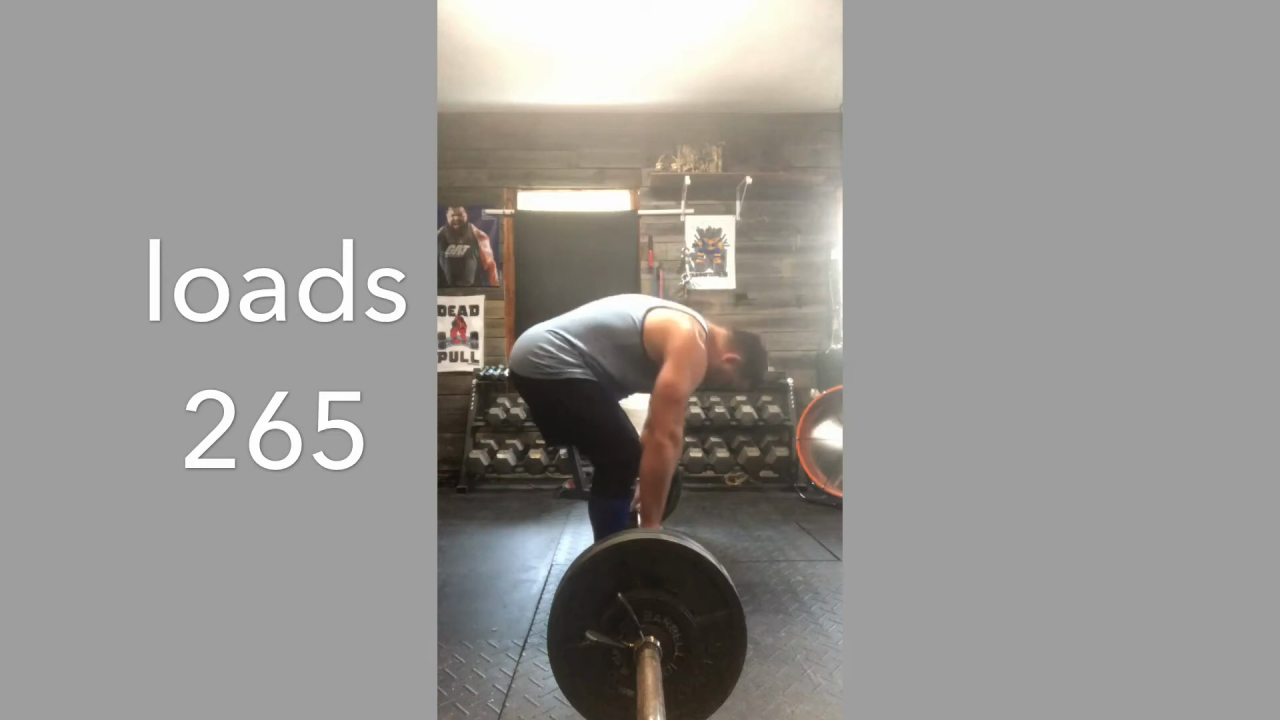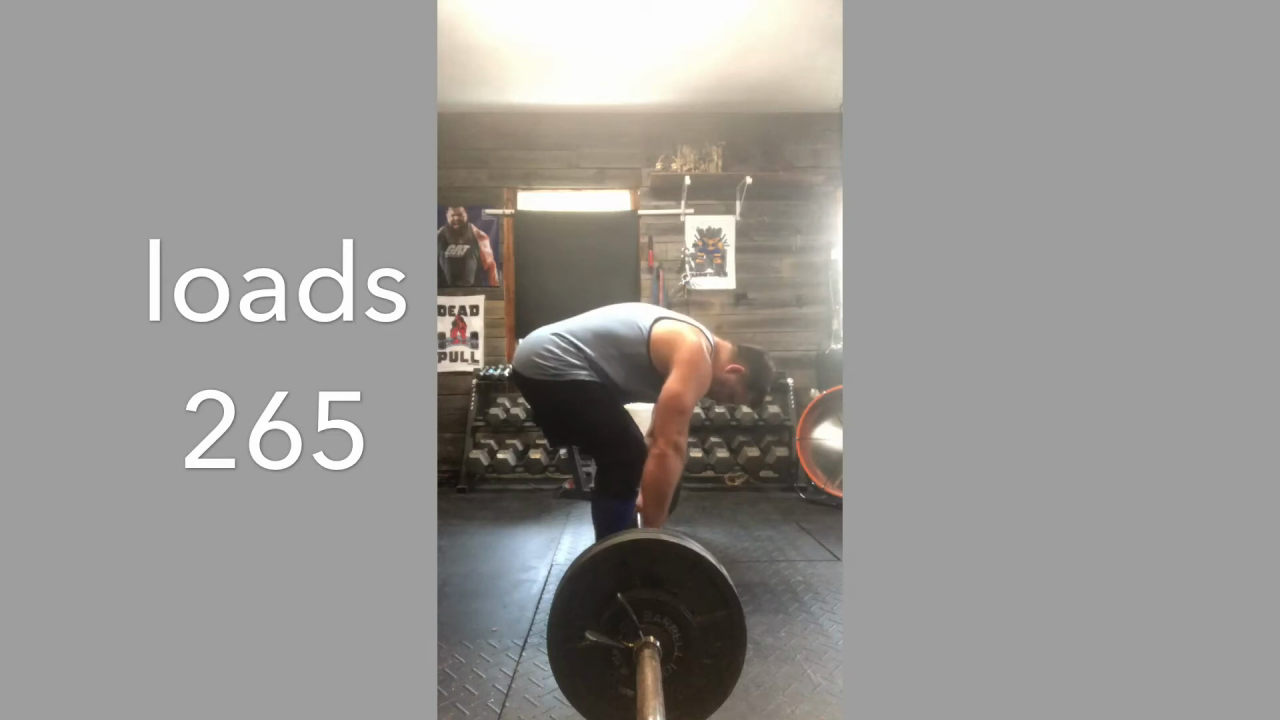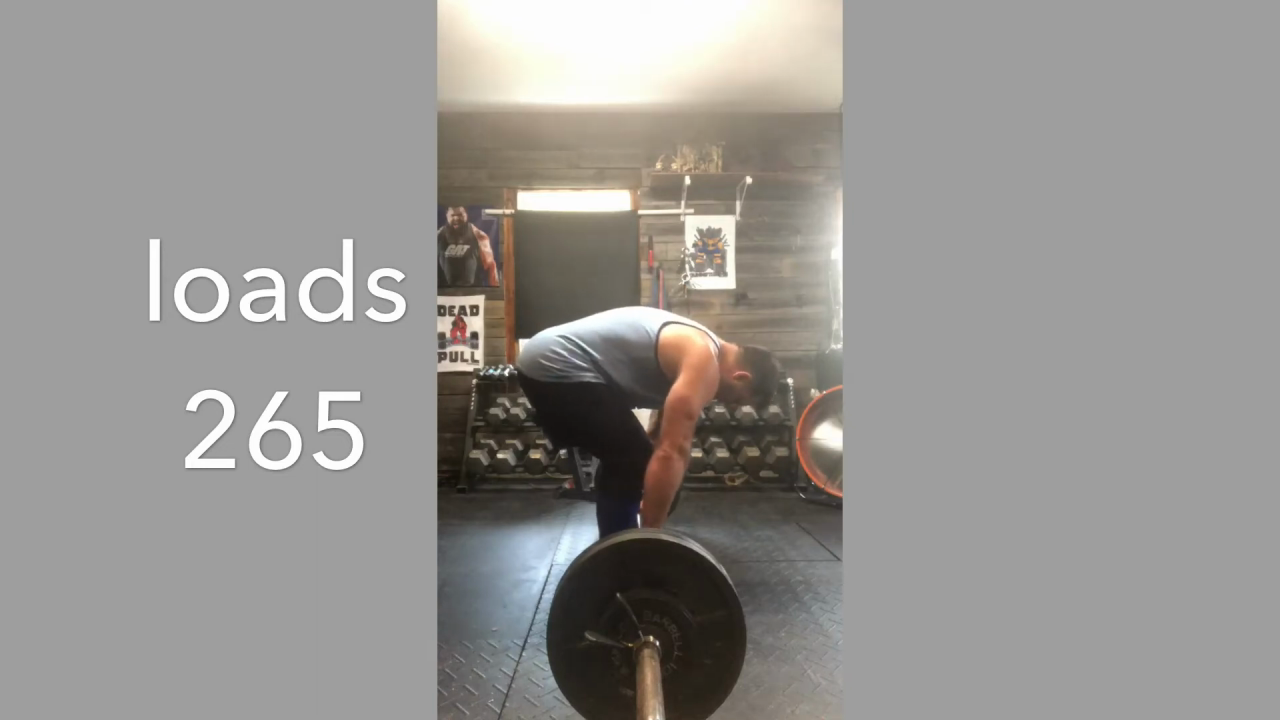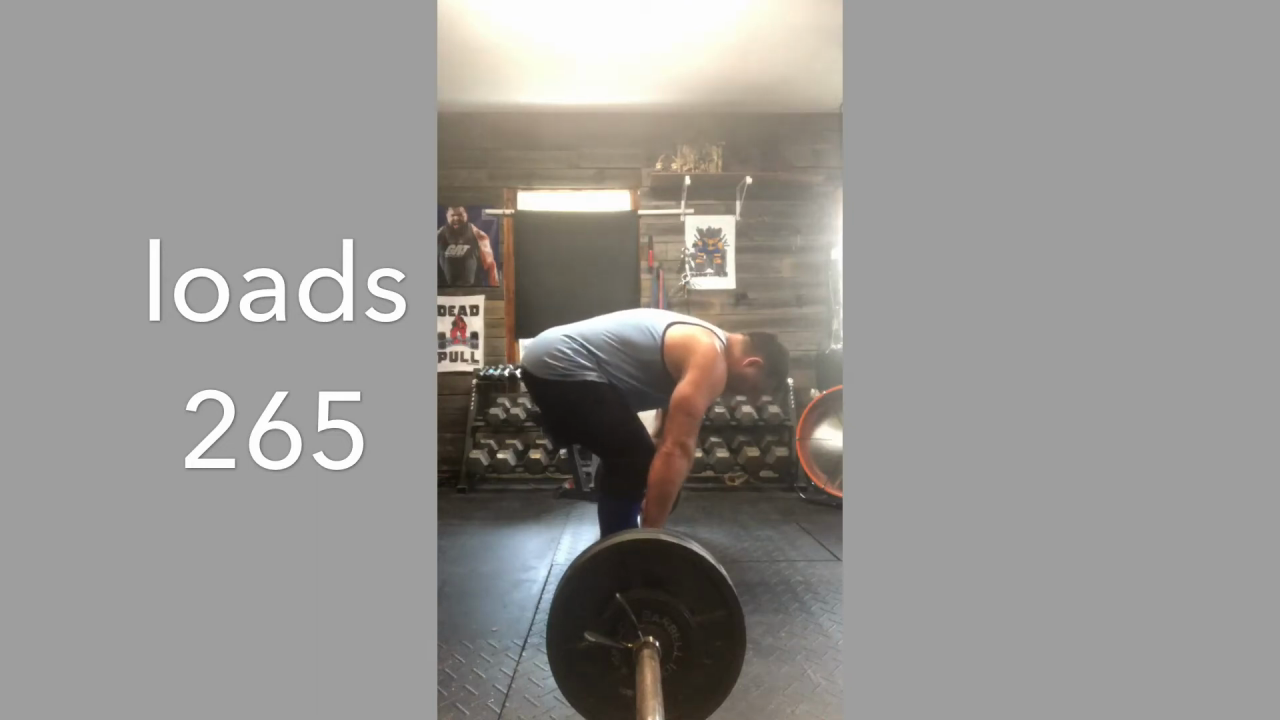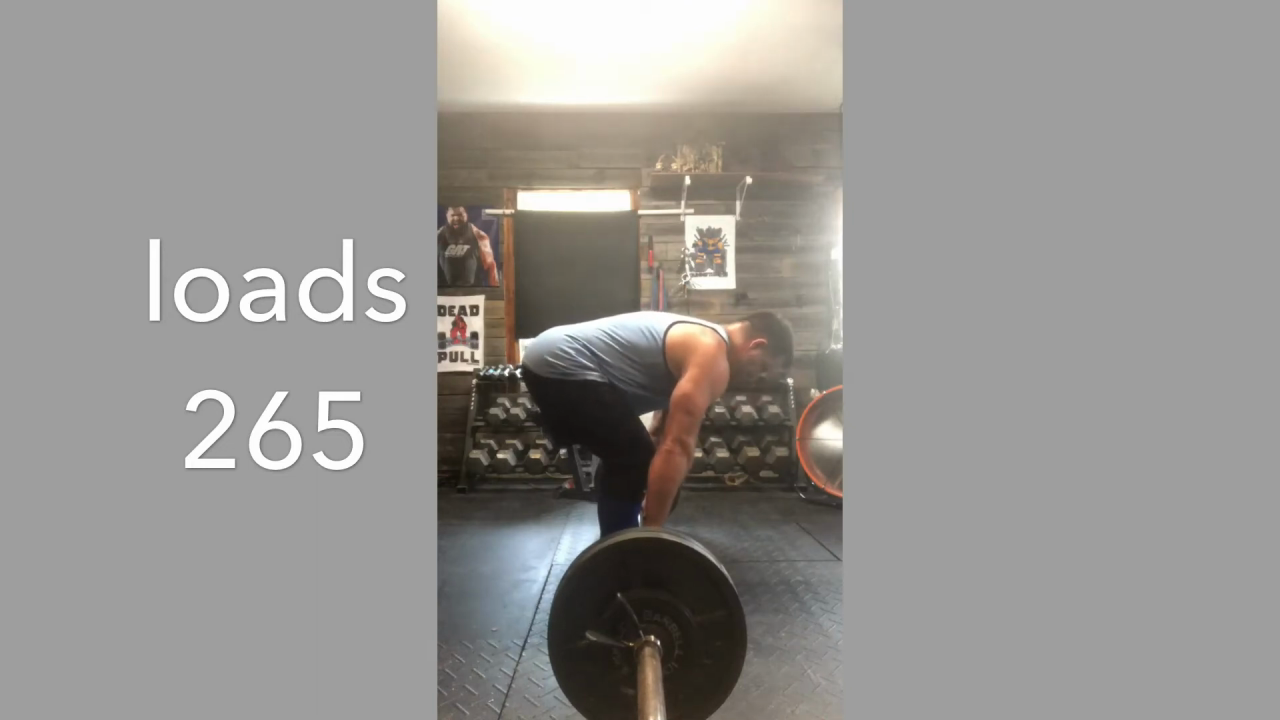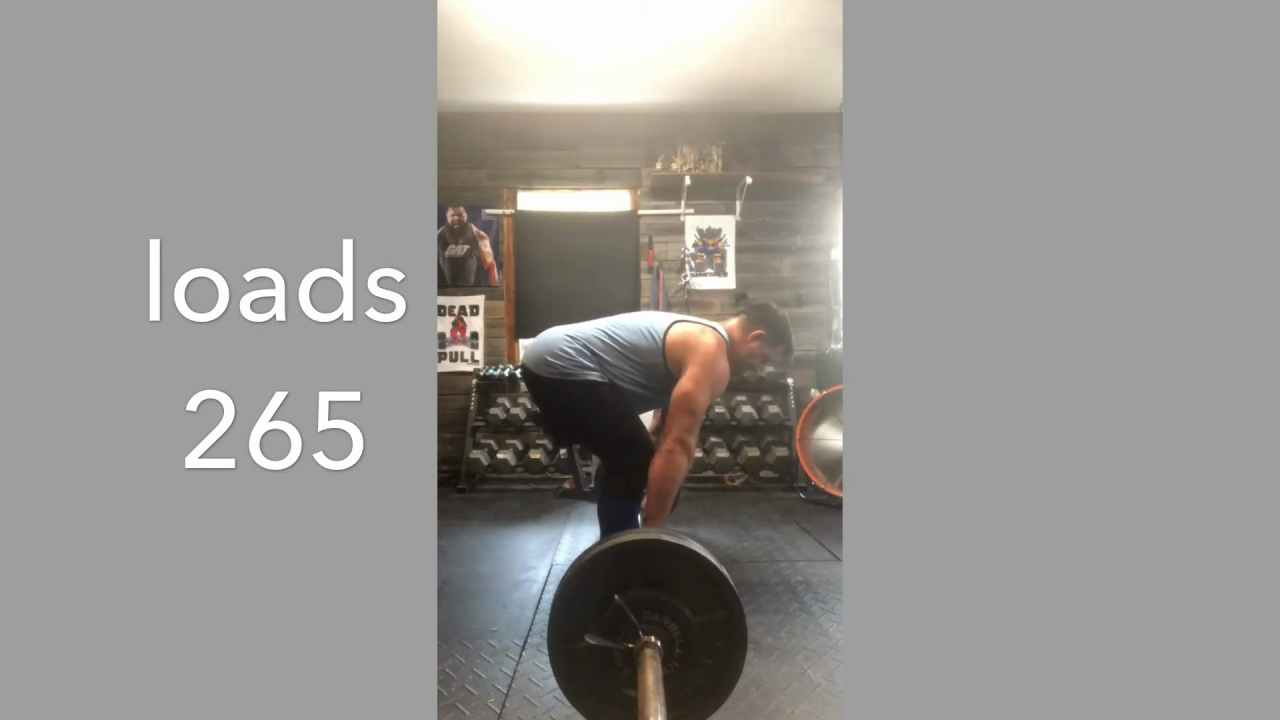
dt=0.5s
person 1, frame 1
left shoulder: (688, 331)
right shoulder: (691, 345)
left elbow: (656, 428)
right elbow: (666, 437)
left wrist: (646, 487)
right wrist: (651, 521)
left hip: (537, 357)
right hip: (547, 364)
left knee: (618, 457)
right knee: (620, 459)
person 1, frame 2
left shoulder: (690, 342)
right shoulder: (697, 357)
left elbow: (660, 438)
right elbow: (668, 448)
left wrist: (644, 494)
left hip: (537, 358)
right hip: (552, 365)
left knee: (619, 457)
right knee: (626, 459)
person 1, frame 3
left shoulder: (696, 346)
right shoulder: (704, 362)
left elbow: (660, 440)
right elbow: (672, 452)
left wrist: (647, 496)
left hip: (542, 359)
right hip: (556, 367)
left knee: (623, 458)
right knee: (631, 461)
person 1, frame 4
left shoulder: (700, 342)
right shoulder: (710, 358)
left elbow: (667, 439)
right elbow: (677, 449)
right wrist: (651, 532)
left hip: (547, 358)
right hip: (561, 366)
left knee: (624, 459)
right knee: (634, 461)
person 1, frame 5
left shoulder: (701, 339)
right shoulder: (712, 356)
left elbow: (665, 437)
right elbow: (677, 447)
right wrist: (652, 529)
left hip: (547, 359)
right hip: (562, 366)
left knee: (626, 459)
right knee: (634, 462)
person 1, frame 6
left shoulder: (699, 337)
right shoulder: (712, 353)
left elbow: (666, 433)
right elbow: (678, 446)
right wrist: (652, 531)
left hip: (546, 357)
right hip: (561, 365)
left knee: (625, 458)
right knee: (634, 461)
